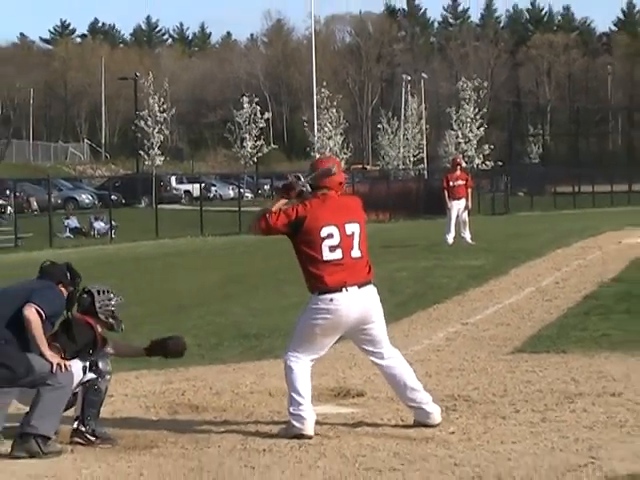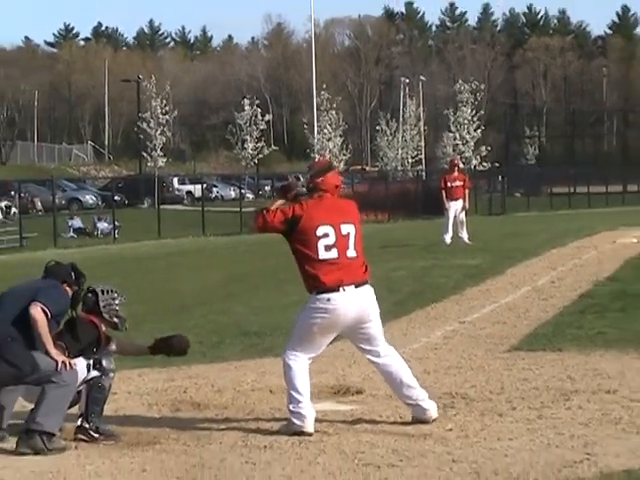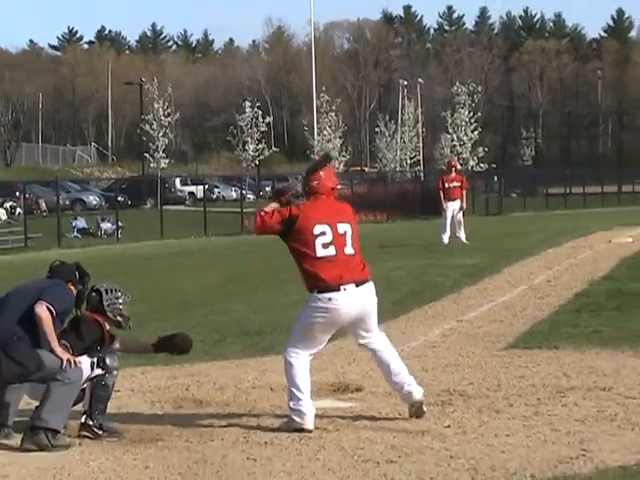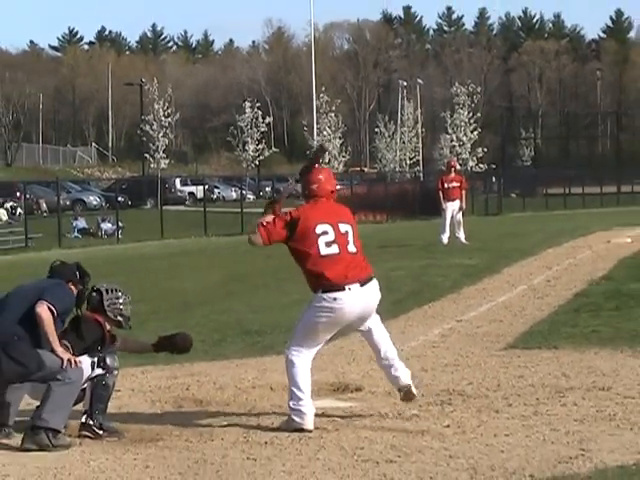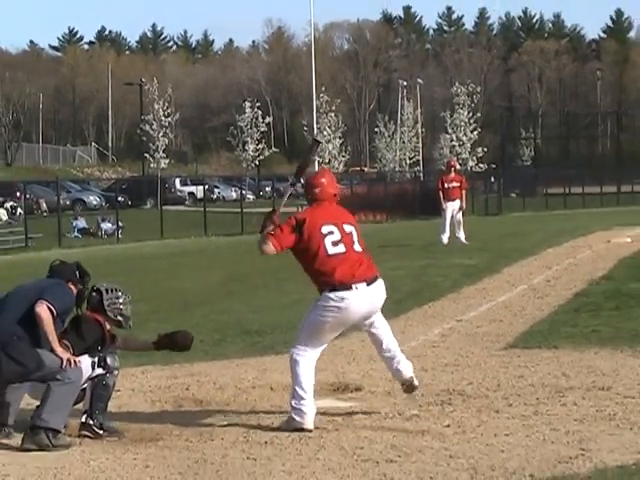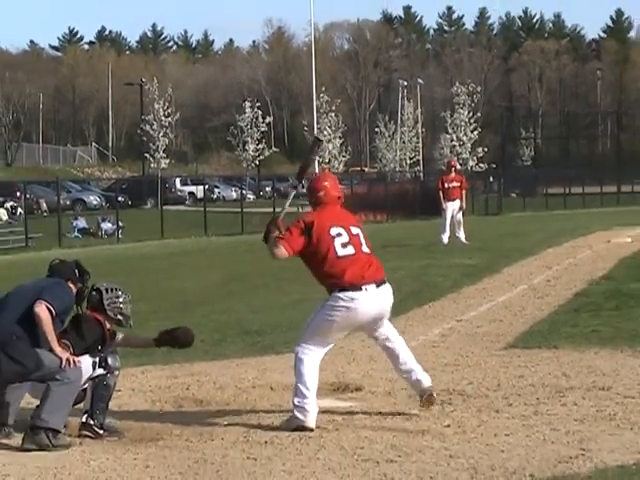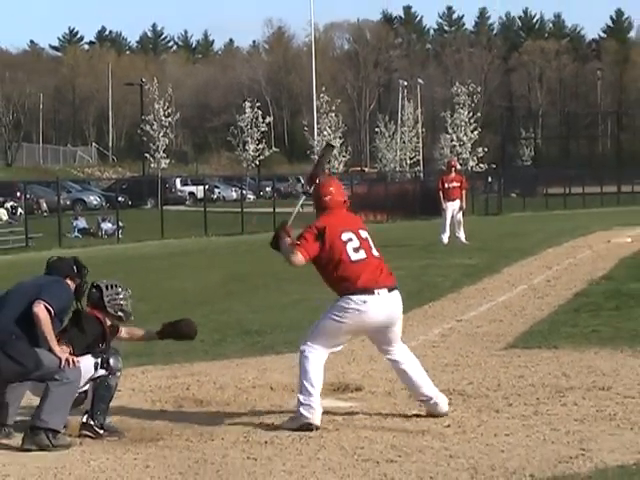
dt=0.1s
person 1, frame 1
left shoulder: (301, 212)
right shoulder: (355, 205)
left elbow: (258, 226)
left wrist: (284, 200)
left hip: (330, 302)
right hip: (366, 296)
left knee: (297, 358)
right knee: (386, 354)
left ankle: (301, 422)
right ankle: (427, 411)
person 1, frame 2
left shoulder: (298, 212)
right shoulder: (350, 207)
left elbow: (256, 222)
left wrist: (282, 200)
left hip: (327, 302)
right hip: (363, 295)
left knee: (295, 357)
right knee: (382, 352)
left ankle: (301, 420)
right ankle: (423, 407)
person 1, frame 3
left shoulder: (295, 214)
right shoulder: (346, 210)
left elbow: (252, 224)
left wrist: (276, 205)
left hip: (329, 301)
right hip: (364, 292)
left knee: (297, 354)
right knee: (374, 341)
left ankle: (302, 417)
right ankle: (412, 395)
person 1, frame 4
left shoulder: (296, 217)
right shoulder: (345, 212)
left elbow: (256, 238)
left wrist: (270, 216)
left hip: (334, 298)
right hip: (369, 290)
left knee: (298, 353)
right knee: (369, 321)
left ankle: (300, 417)
right ankle: (401, 378)
person 1, frame 5
left shoulder: (301, 220)
right shoulder: (346, 215)
left elbow: (267, 249)
left wrist: (268, 226)
right wrist: (280, 228)
left hip: (340, 299)
right hip: (374, 289)
left knee: (302, 352)
right knee: (372, 320)
left ankle: (301, 416)
right ankle: (404, 372)
person 1, frame 6
left shoulder: (308, 222)
right shoulder: (349, 217)
left elbow: (280, 252)
left wrist: (272, 231)
right wrist: (289, 233)
left hip: (350, 299)
right hip: (382, 293)
left knee: (308, 351)
right knee: (384, 333)
left ankle: (303, 415)
right ankle: (420, 383)
person 1, frame 7
left shoulder: (319, 227)
right shoulder: (355, 221)
left elbow: (297, 259)
left wrist: (283, 240)
right wrist: (291, 242)
left hip: (360, 303)
right hip: (392, 299)
left knee: (312, 349)
right knee: (394, 351)
left ankle: (307, 413)
right ankle: (435, 402)
person 2, frame 1
left shoulder: (21, 287)
right shoulder: (54, 293)
right elbow: (29, 312)
right wrist: (46, 352)
right knee: (61, 376)
right ankle: (32, 439)
person 2, frame 2
left shoulder: (26, 287)
right shoulder: (58, 292)
right elbow: (35, 311)
right wrist: (52, 350)
right knee: (65, 374)
right ankle: (37, 435)
person 2, frame 3
left shoulder: (33, 286)
right shoulder: (63, 291)
right elbow: (40, 310)
right wrist: (56, 348)
right knee: (70, 372)
right ankle: (42, 432)
person 2, frame 4
left shoulder: (31, 287)
right shoulder: (64, 291)
right elbow: (42, 309)
right wrist: (58, 349)
right knee: (71, 372)
right ankle: (42, 432)
person 2, frame 5
left shoulder: (31, 287)
right shoulder: (64, 290)
right elbow: (41, 309)
right wrist: (58, 349)
right knee: (70, 373)
right ankle: (42, 432)
person 2, frame 6
left shoulder: (30, 287)
right shoulder: (63, 290)
right elbow: (40, 310)
right wrist: (57, 349)
right knee: (70, 372)
right ankle: (42, 432)
person 2, frame 7
left shoulder: (29, 284)
right shoulder: (62, 288)
right elbow: (38, 309)
right wrist: (56, 348)
right knee: (68, 373)
right ankle: (43, 432)
person 3, frame 1
left shoulder: (90, 331)
right shoulder: (82, 328)
left elbow: (113, 347)
left wrist: (150, 350)
left hip: (33, 388)
left knee: (89, 382)
right knee: (99, 365)
right ankle: (86, 429)
person 3, frame 2
left shoulder: (93, 330)
right shoulder: (87, 327)
left elbow: (117, 345)
left wrist: (153, 349)
left hip: (34, 386)
right hip: (40, 384)
left knee: (93, 380)
right knee: (102, 363)
right ankle: (89, 426)
person 3, frame 3
left shoulder: (97, 329)
right shoulder: (91, 326)
left elbow: (121, 343)
right elbow: (61, 350)
left wrist: (156, 347)
left hip: (39, 384)
left knee: (95, 379)
right knee: (106, 361)
right ankle: (93, 423)
person 3, frame 4
left shoulder: (98, 328)
right shoulder: (92, 325)
left elbow: (122, 342)
right elbow: (62, 350)
left wrist: (156, 347)
left hip: (40, 383)
left knee: (97, 378)
right knee: (107, 361)
right ankle: (94, 423)
person 3, frame 5
left shoulder: (100, 328)
right shoulder: (92, 326)
left elbow: (124, 342)
right elbow: (63, 349)
left wrist: (158, 344)
right knee: (108, 361)
right ankle: (95, 423)
person 3, frame 6
left shoulder: (100, 327)
right shoulder: (93, 325)
left elbow: (124, 338)
right elbow: (63, 349)
left wrist: (158, 341)
right knee: (109, 361)
right ankle: (94, 423)
person 3, frame 7
left shoulder: (101, 324)
right shoulder: (90, 324)
left elbow: (126, 332)
right elbow: (63, 349)
left wrist: (159, 334)
right knee: (111, 361)
right ankle: (95, 424)
